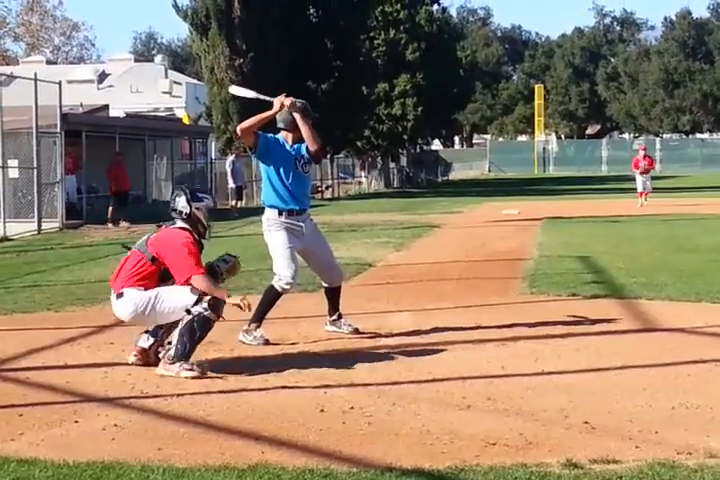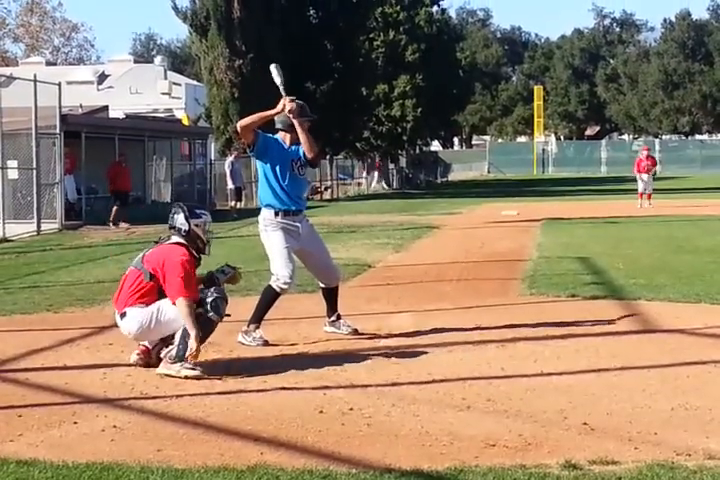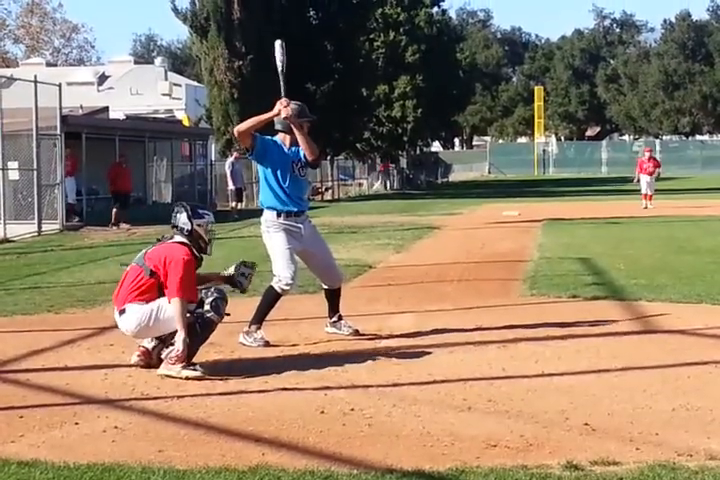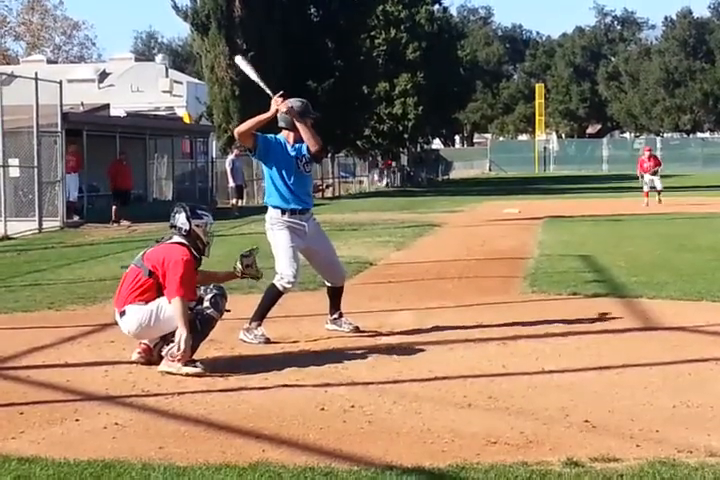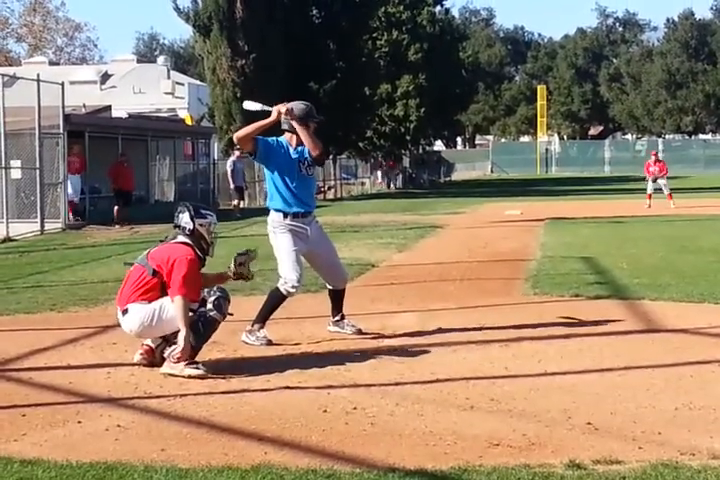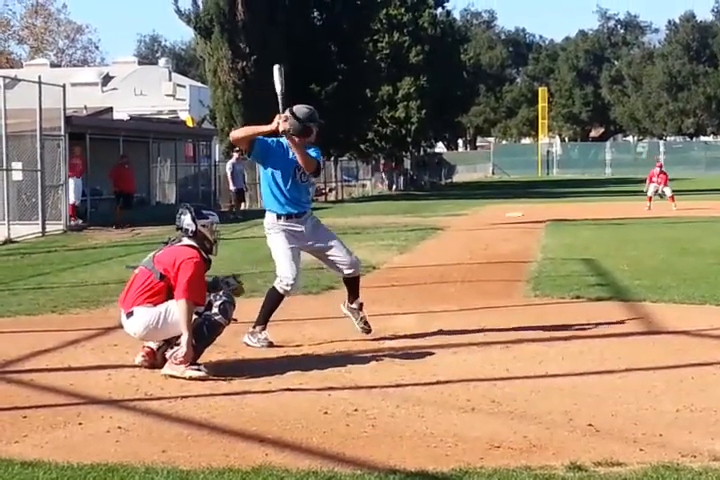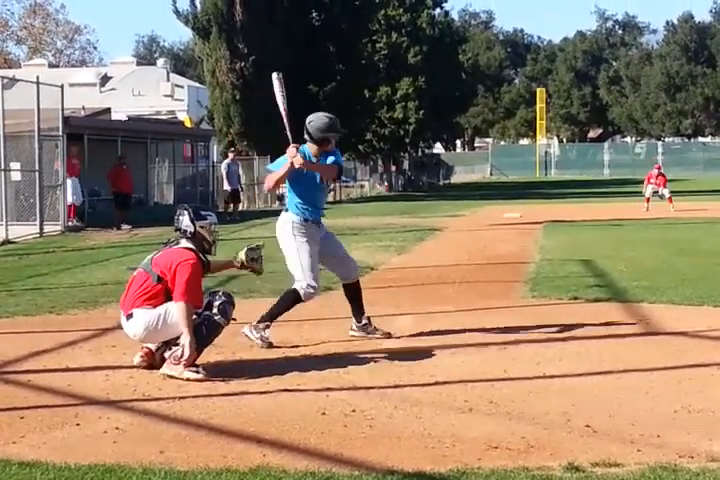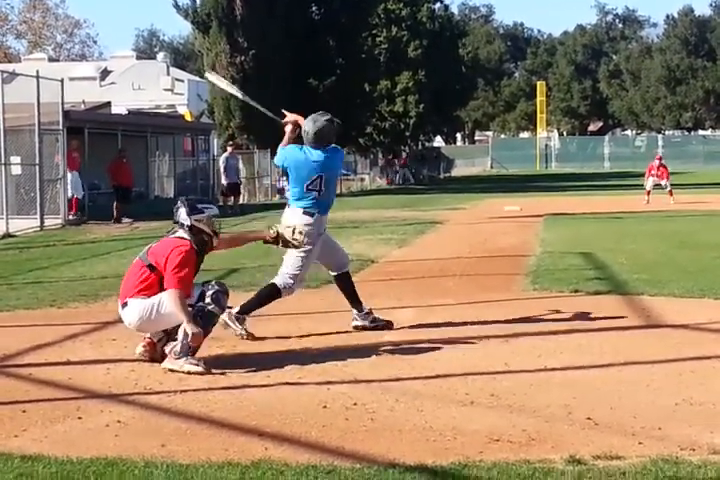
dt=0.3s
person 1, frame 1
left shoulder: (304, 149)
right shoulder: (269, 144)
left elbow: (317, 147)
right elbow: (242, 130)
left wrist: (296, 112)
right wrist: (274, 110)
left hip: (304, 221)
right hip: (278, 222)
left knee: (333, 272)
right knee: (285, 277)
left ankle: (334, 318)
right ankle: (251, 328)
person 1, frame 2
left shoulder: (300, 150)
right shoulder: (266, 144)
left elbow: (313, 156)
right elbow: (242, 127)
left wrist: (295, 119)
right wrist: (277, 111)
left hip: (300, 220)
right hip: (274, 221)
left knee: (329, 272)
right knee: (283, 277)
left ankle: (333, 319)
right ankle: (250, 329)
person 1, frame 3
left shoulder: (301, 150)
right shoulder: (266, 146)
left elbow: (314, 157)
right elbow: (239, 132)
left wrist: (293, 124)
right wrist: (273, 113)
left hip: (303, 222)
right hip: (277, 223)
left knee: (332, 273)
right knee: (285, 278)
left ankle: (334, 319)
right ankle: (251, 330)
person 1, frame 4
left shoulder: (305, 147)
right shoulder: (270, 144)
left elbow: (318, 148)
right elbow: (240, 133)
left wrist: (294, 116)
right wrist: (270, 113)
left hip: (307, 220)
right hip: (281, 221)
left knee: (336, 273)
right knee: (287, 276)
left ankle: (335, 317)
right ankle: (252, 326)
person 1, frame 5
left shoulder: (308, 150)
right shoulder: (271, 147)
left elbow: (319, 152)
right elbow: (239, 138)
left wrist: (295, 120)
right wrist: (272, 119)
left hip: (310, 223)
right hip: (283, 224)
left knee: (338, 275)
right knee: (291, 280)
left ankle: (336, 319)
right ankle: (254, 328)
person 1, frame 6
left shoulder: (312, 152)
right shoulder: (269, 146)
left elbow: (311, 169)
right elbow: (235, 136)
left wrist: (290, 139)
right wrist: (270, 128)
left hip: (307, 222)
right hip: (278, 225)
left knee: (349, 263)
right knee: (287, 279)
left ankle: (353, 304)
right ankle: (256, 330)
person 1, frame 7
left shoulder: (332, 156)
right shoulder: (293, 155)
left elbow: (332, 173)
right elbow: (269, 186)
left wrist: (307, 164)
right wrist: (289, 165)
left hip: (315, 226)
right hip: (294, 227)
left knee: (349, 271)
right knee: (307, 286)
left ankle: (361, 323)
right ankle: (260, 326)
person 1, frame 8
left shoulder: (291, 154)
right shoulder: (334, 155)
left elbow: (279, 161)
left wrist: (289, 134)
right wrist: (299, 120)
left hip: (291, 217)
right hip: (308, 224)
left knee: (339, 263)
right knee: (288, 280)
left ankle: (362, 315)
right ankle: (238, 315)
person 2, frame 1
left shoulder: (170, 232)
right shoulder: (182, 238)
left elbow: (180, 271)
right elbow: (197, 279)
right wrist: (228, 297)
left hip: (126, 296)
right hip: (135, 299)
left knee: (180, 302)
right knee: (211, 299)
left ankle: (146, 350)
right ankle: (175, 361)
person 2, frame 2
left shoulder: (167, 247)
right shoulder: (179, 256)
right elbow: (182, 299)
left wrist: (207, 280)
right wrist: (194, 334)
left hip: (129, 315)
right hip: (138, 319)
right knee: (215, 298)
left ankle: (149, 350)
right ankle: (174, 361)
person 2, frame 3
left shoulder: (169, 246)
right shoulder: (182, 254)
left elbow: (185, 282)
right elbow: (178, 297)
left wrist: (223, 277)
right wrist: (182, 336)
left hip: (128, 313)
right hip: (138, 316)
left knee: (195, 298)
right knee: (214, 299)
left ankle: (149, 350)
right ankle: (175, 362)
person 2, frame 4
left shoulder: (169, 247)
right shoulder: (180, 255)
left elbow: (198, 277)
right elbow: (178, 297)
left wrist: (237, 273)
right wrist: (185, 334)
left hip: (128, 315)
right hip: (138, 318)
right knee: (214, 296)
left ankle: (151, 348)
right ankle: (176, 358)
person 2, frame 5
left shoulder: (171, 247)
right shoulder: (185, 255)
left elbow: (196, 281)
right elbow: (180, 296)
left wrist: (231, 274)
right wrist: (184, 333)
left hip: (130, 313)
right hip: (140, 316)
right knee: (217, 298)
left ankle: (153, 349)
right ankle: (177, 360)
person 2, frame 6
left shoulder: (175, 249)
right shoulder: (192, 258)
right elbow: (184, 299)
left wrist: (209, 285)
right wrist: (187, 338)
right hip: (144, 320)
right knee: (223, 303)
left ankle: (155, 351)
right ankle: (179, 362)
person 2, frame 7
left shoulder: (174, 250)
right shoulder: (188, 258)
left elbow: (203, 268)
right elbow: (182, 301)
left wrist: (236, 263)
right wrist: (189, 339)
left hip: (133, 318)
right hip: (145, 322)
right knee: (222, 303)
left ankle: (154, 351)
right ankle: (177, 362)
person 2, frame 8
left shoulder: (185, 240)
right shoulder: (182, 248)
left elbow: (223, 241)
right elbow: (173, 290)
left wrist: (265, 235)
right wrist: (188, 324)
left hip: (137, 307)
right hip: (140, 309)
left knee: (199, 296)
right knee: (216, 293)
left ankle: (155, 343)
right ankle: (180, 356)
